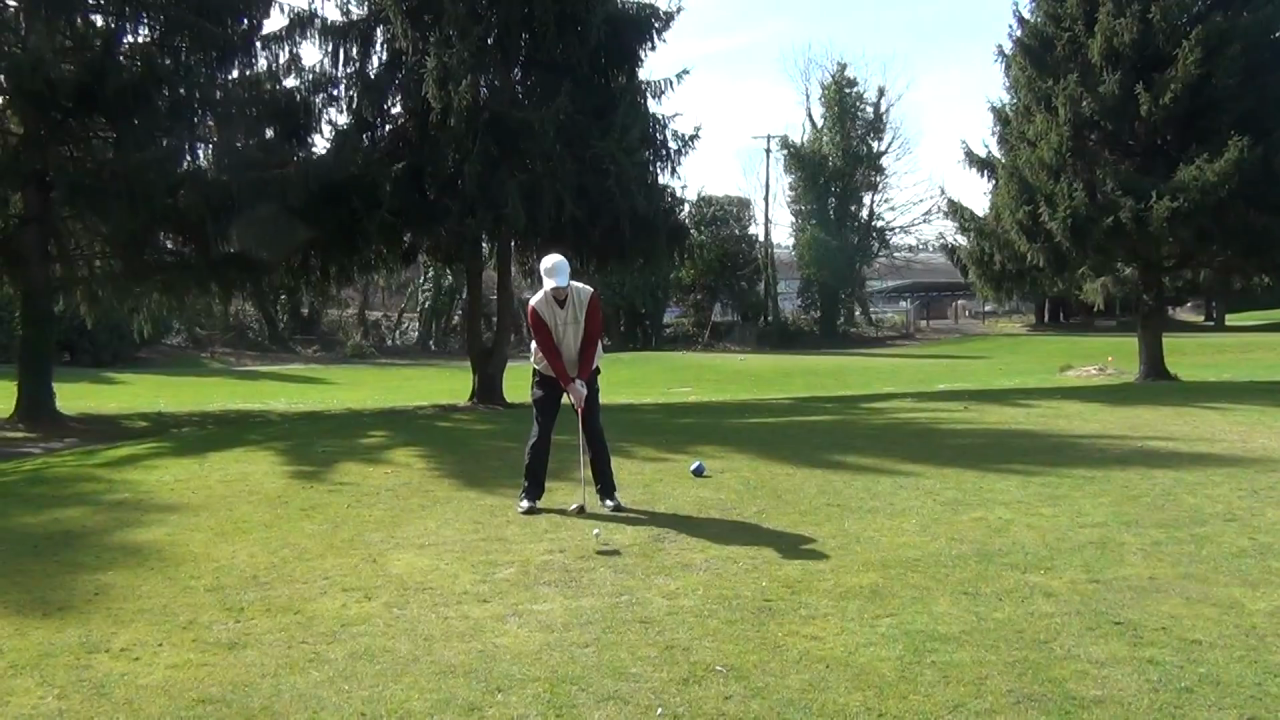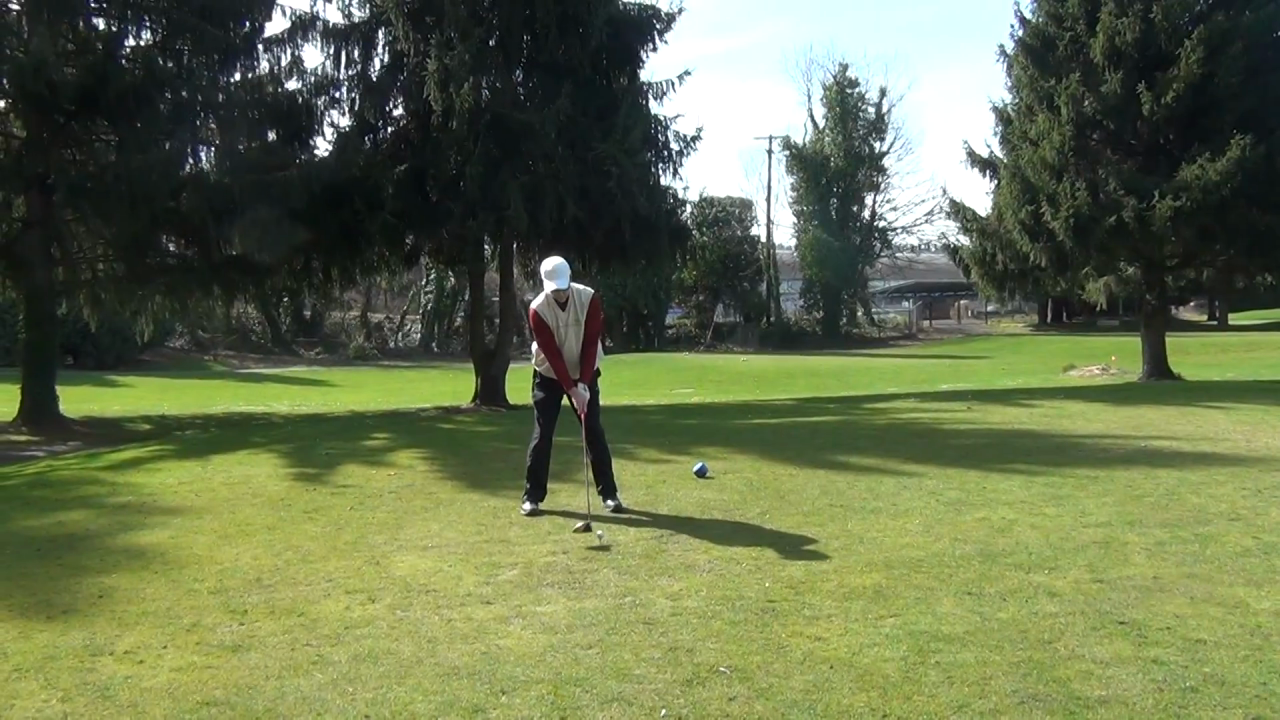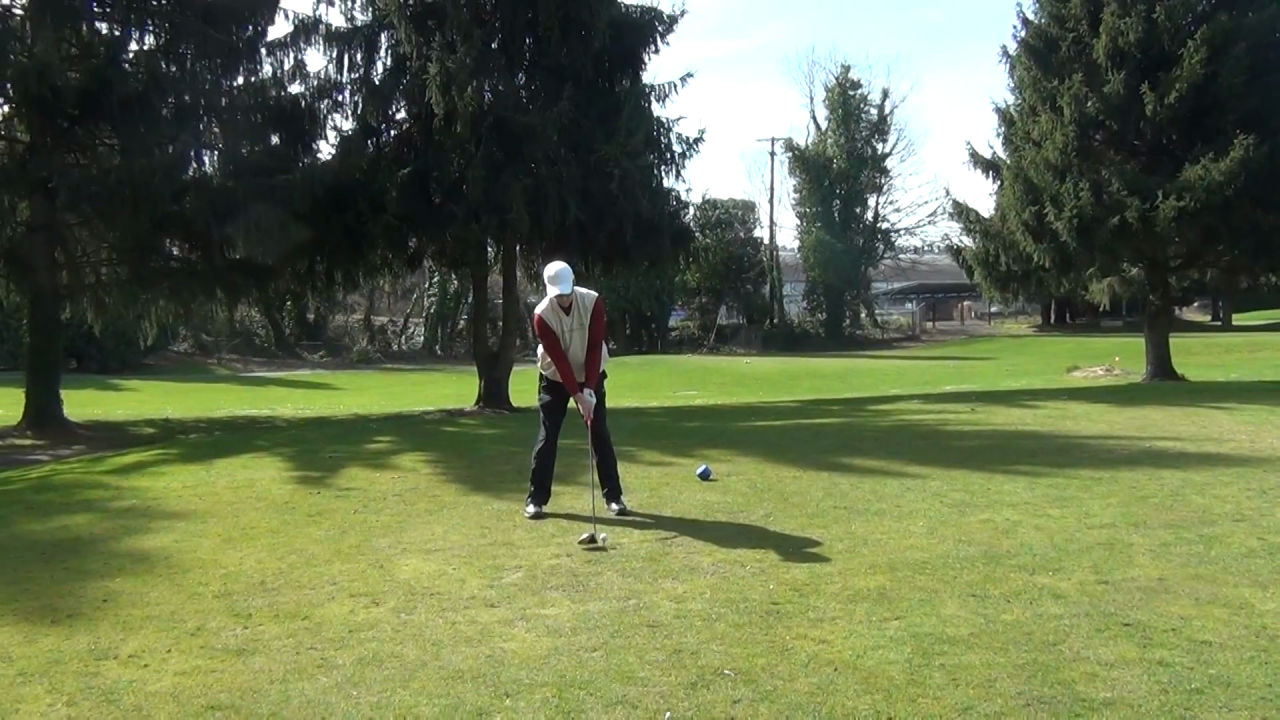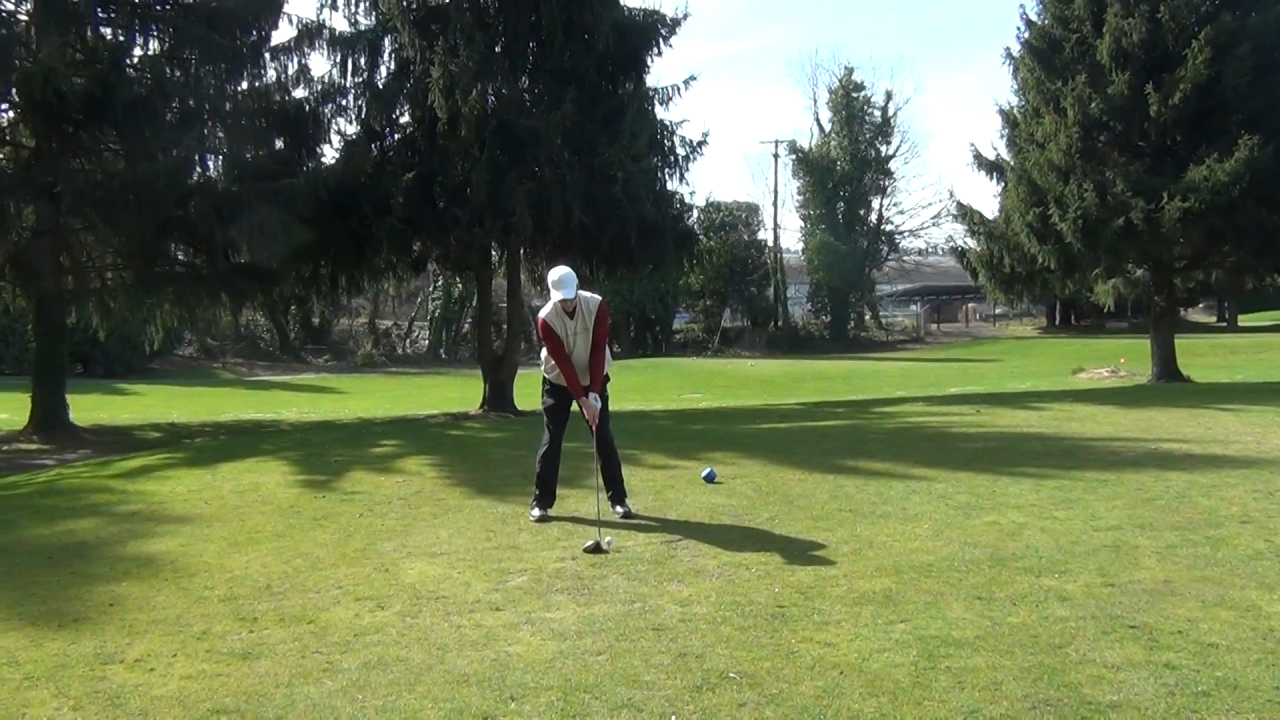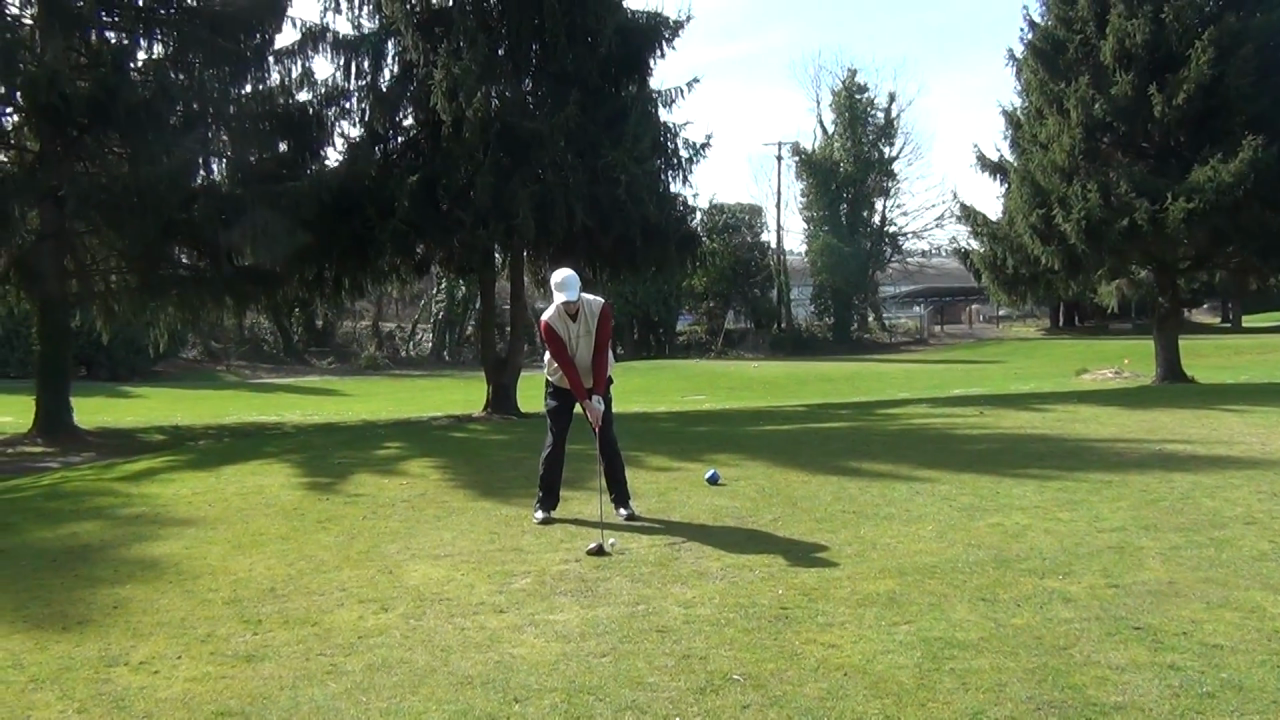
dt=0.2s
person 1, frame 1
left shoulder: (588, 297)
right shoulder: (536, 306)
left elbow: (591, 341)
right elbow: (549, 351)
left wrist: (580, 380)
right wrist: (568, 385)
left hip: (584, 373)
right hip: (548, 374)
left knee: (593, 430)
right knee: (541, 431)
left ankle: (607, 492)
right ankle: (530, 493)
person 1, frame 2
left shoulder: (589, 299)
right shoulder: (537, 309)
left elbow: (591, 344)
right elbow: (552, 354)
left wrist: (582, 384)
right wrist: (570, 389)
left hip: (584, 374)
right hip: (548, 376)
left knee: (594, 432)
right knee: (542, 433)
left ankle: (608, 493)
right ankle: (532, 495)
person 1, frame 3
left shoulder: (593, 302)
right shoulder: (542, 314)
left elbow: (595, 348)
right elbow: (558, 359)
left wrist: (589, 389)
right wrist: (577, 395)
left hip: (590, 377)
right hip: (555, 379)
left knee: (600, 434)
right knee: (548, 435)
left ankle: (613, 495)
right ankle: (536, 497)
person 1, frame 4
left shoulder: (597, 306)
right shoulder: (546, 318)
left elbow: (598, 352)
right elbow: (563, 363)
left wrist: (594, 393)
right wrist: (582, 400)
left hip: (593, 380)
right hip: (558, 383)
left knee: (604, 437)
right knee: (552, 438)
left ankle: (618, 498)
right ankle: (541, 501)
person 1, frame 5
left shoulder: (599, 308)
right shoulder: (548, 321)
left elbow: (600, 354)
right elbow: (566, 365)
left wrist: (597, 396)
right wrist: (585, 402)
left hip: (596, 382)
right hip: (561, 385)
left knee: (607, 440)
right knee: (555, 441)
left ankle: (622, 501)
right ankle: (545, 503)
